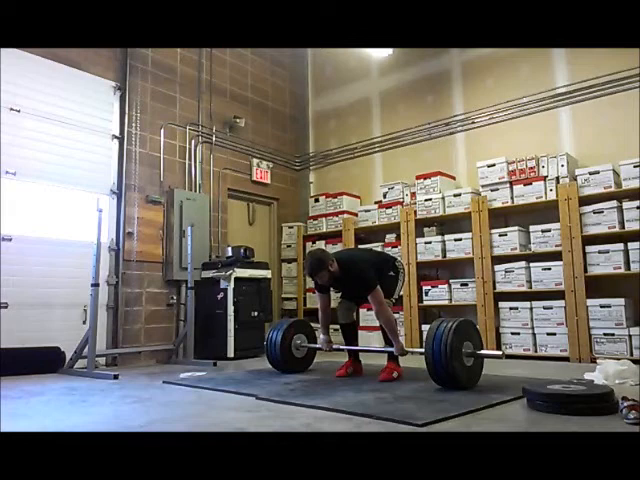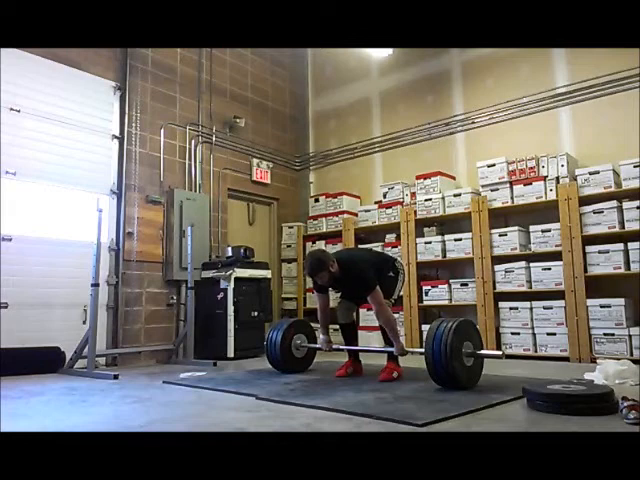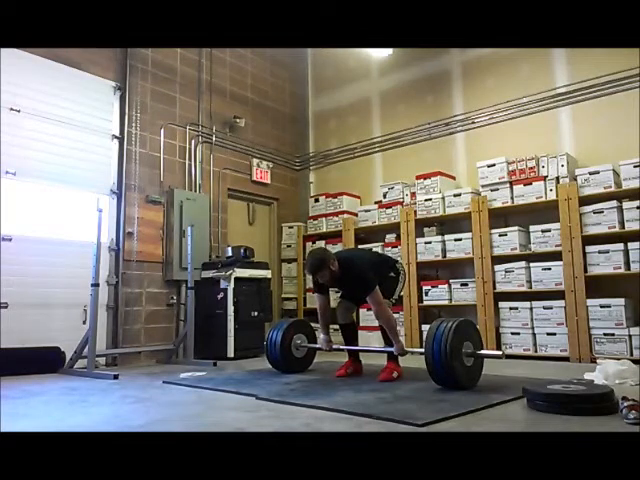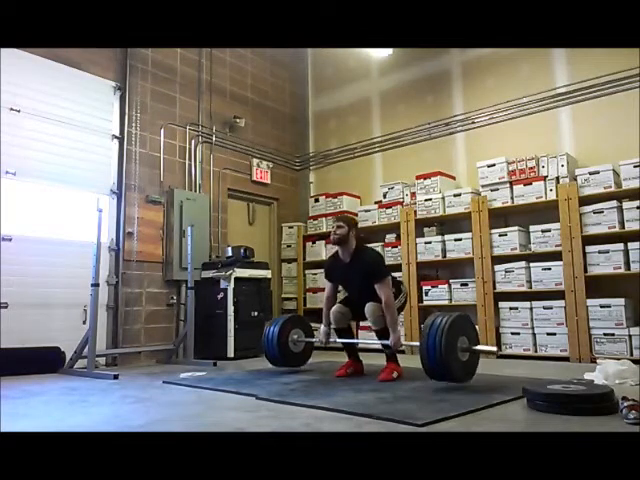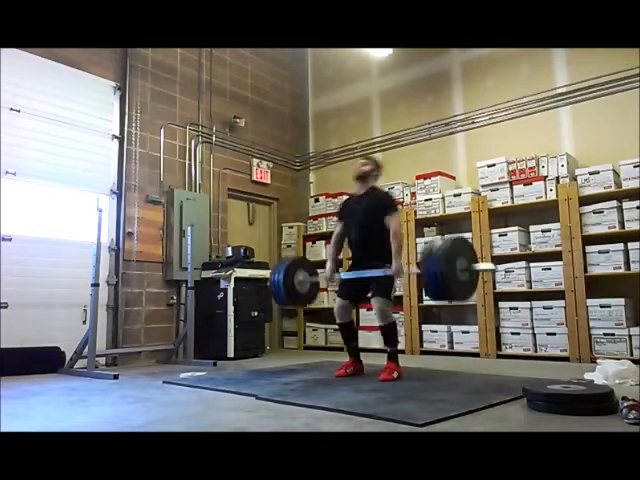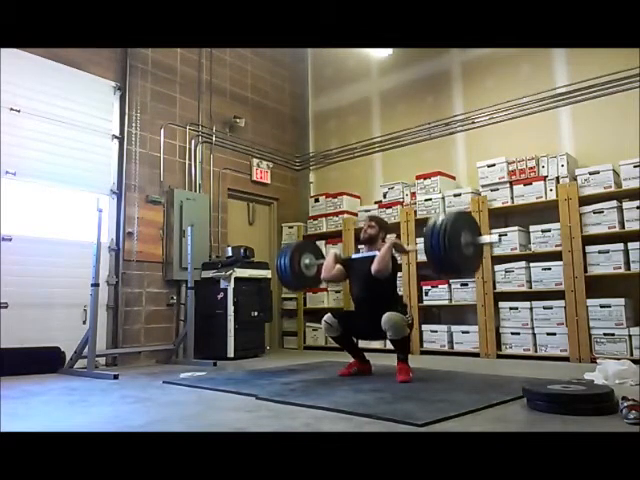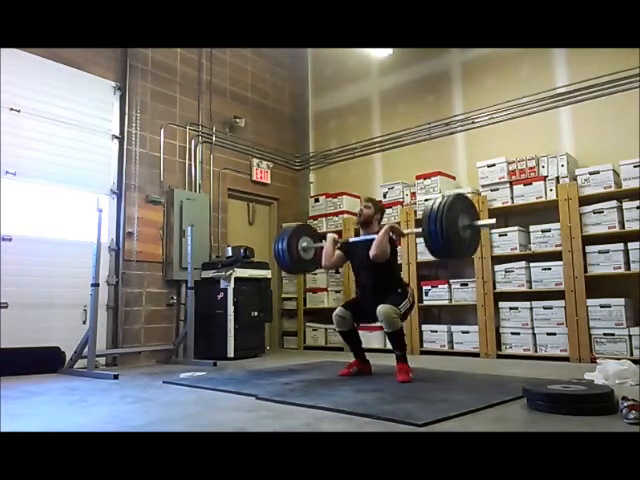
dt=0.7s
person 1, frame 1
left shoulder: (359, 270)
right shoulder: (321, 274)
left elbow: (379, 308)
right elbow: (324, 307)
left wrist: (397, 342)
right wrist: (324, 335)
left hip: (390, 270)
left knee: (383, 306)
right knee: (343, 309)
left ankle: (393, 363)
right ankle: (354, 361)
person 1, frame 2
left shoulder: (358, 270)
right shoulder: (321, 274)
left elbow: (379, 307)
right elbow: (323, 307)
left wrist: (397, 342)
right wrist: (324, 335)
left hip: (390, 270)
left knee: (382, 306)
right knee: (343, 309)
left ankle: (393, 363)
right ankle: (354, 361)
person 1, frame 3
left shoulder: (358, 269)
right shoulder: (320, 275)
left elbow: (379, 308)
right elbow: (323, 307)
left wrist: (397, 342)
right wrist: (324, 335)
left hip: (390, 272)
left knee: (382, 306)
right knee: (342, 310)
left ankle: (393, 363)
right ankle: (354, 361)
person 1, frame 4
left shoulder: (370, 258)
right shoulder: (332, 263)
left elbow: (386, 297)
right elbow: (329, 295)
left wrist: (394, 333)
right wrist: (325, 327)
left hip: (393, 292)
left knee: (372, 310)
right knee: (337, 312)
left ankle: (392, 363)
right ankle: (354, 362)
person 1, frame 5
left shoulder: (380, 197)
right shoulder: (348, 203)
left elbow: (394, 227)
right elbow: (338, 235)
left wrist: (397, 260)
right wrist: (331, 263)
left hip: (381, 261)
right hip: (358, 263)
left knee: (381, 308)
right knee: (341, 308)
left ankle: (393, 363)
right ankle: (355, 361)
person 1, frame 6
left shoulder: (386, 257)
right shoulder: (352, 261)
left elbow: (377, 270)
right elbow: (326, 275)
left wrist: (389, 246)
right wrist: (333, 255)
left hip: (389, 317)
right hip: (364, 320)
left knee: (391, 320)
right knee: (329, 322)
left ankle: (403, 364)
right ankle: (361, 362)
person 1, frame 7
left shoulder: (385, 239)
right shoulder: (351, 244)
left elbow: (376, 255)
right elbow: (328, 263)
left wrist: (386, 229)
right wrist: (331, 239)
left hip: (397, 295)
right hip: (368, 299)
left knee: (385, 312)
right knee: (340, 315)
left ankle: (402, 364)
right ankle: (361, 362)
